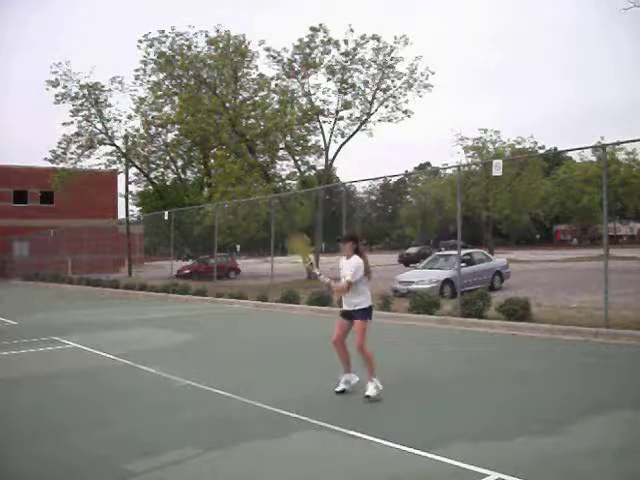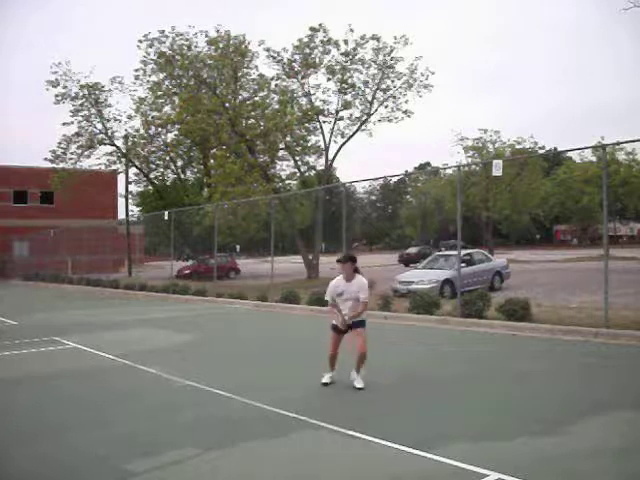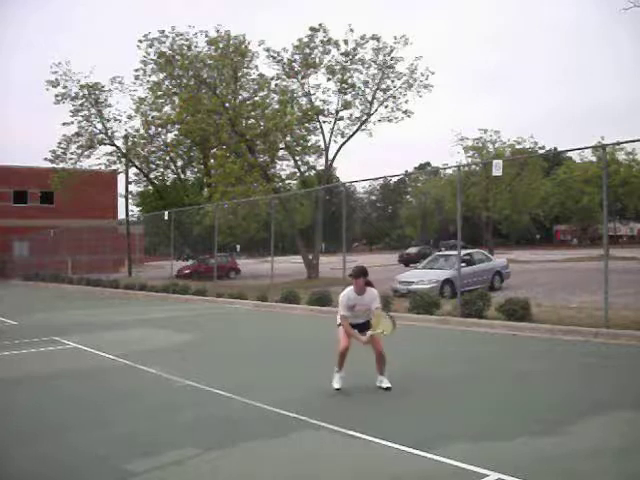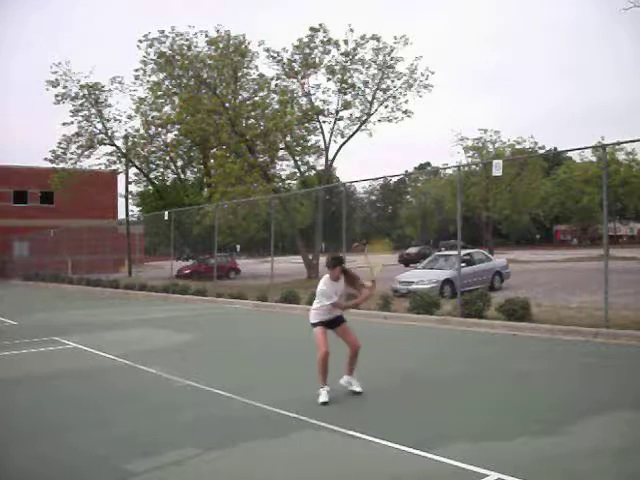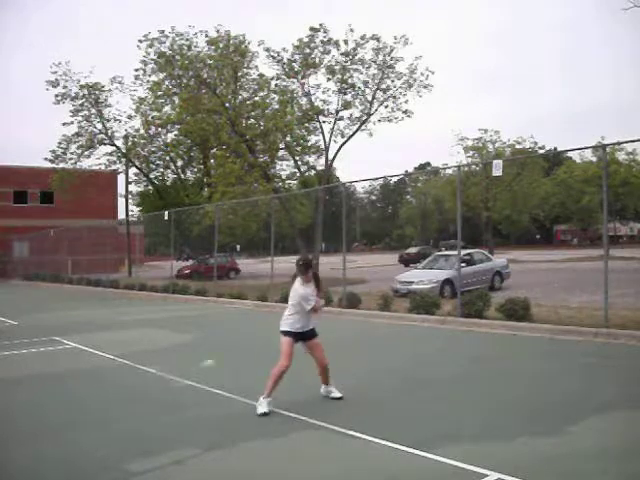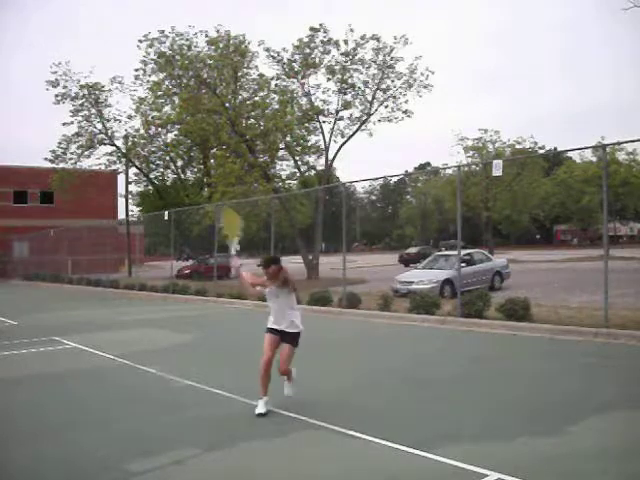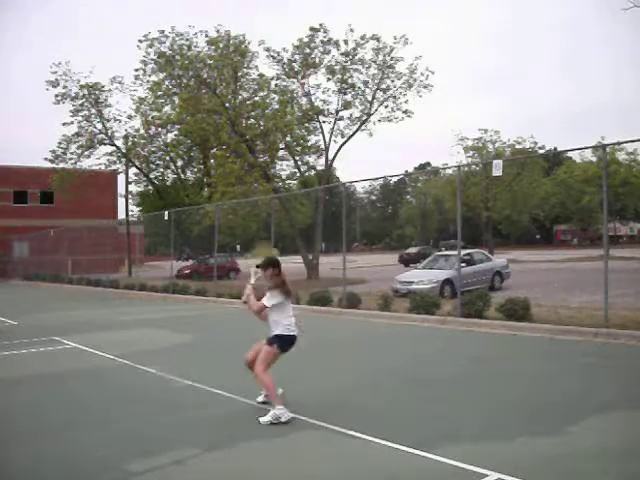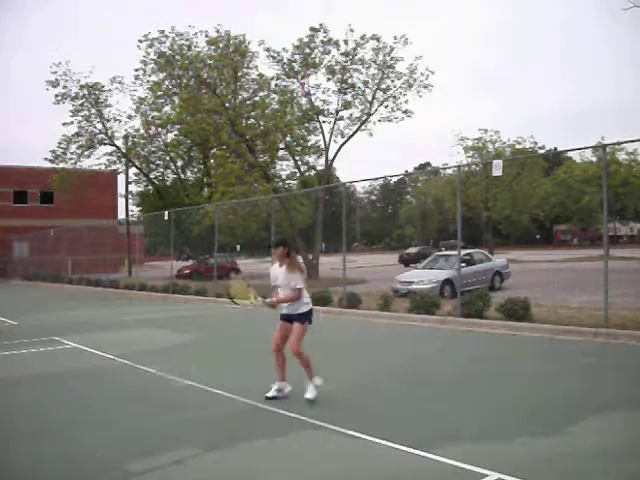
dt=0.3s
person 1, frame 1
left shoulder: (357, 263)
right shoulder: (343, 262)
left elbow: (344, 288)
right elbow: (341, 285)
left wrist: (331, 284)
right wrist: (333, 283)
left hip: (362, 308)
right hip: (348, 307)
left knee: (360, 345)
right knee: (337, 340)
left ankle: (373, 381)
right ankle: (349, 376)
person 1, frame 2
left shoulder: (362, 282)
right shoulder: (334, 284)
left elbow: (364, 306)
right elbow: (332, 305)
left wrist: (349, 317)
right wrist: (339, 318)
left hip: (357, 319)
right hip: (339, 321)
left knee: (362, 351)
right knee: (332, 353)
left ankle: (356, 374)
right ankle: (330, 373)
person 1, frame 3
left shoulder: (373, 294)
right shoulder: (345, 295)
right elbow: (345, 321)
left wrist: (373, 333)
right wrist: (359, 338)
left hip: (363, 322)
right hip: (346, 321)
left knee: (379, 350)
right knee: (344, 346)
left ankle: (381, 377)
right ankle: (338, 372)
person 1, frame 4
left shoulder: (344, 277)
right shoulder: (324, 287)
left elbow: (357, 286)
right elbow: (342, 306)
right wrist: (363, 297)
left hip: (335, 316)
right hip: (319, 317)
left knee: (356, 346)
right knee: (324, 351)
left ankle: (348, 378)
right ankle: (323, 388)
person 1, frame 5
left shoulder: (310, 281)
right shoulder: (302, 291)
right elbow: (316, 309)
left wrist: (317, 301)
right wrist: (320, 303)
left hip: (306, 327)
right hip: (290, 328)
left knee: (323, 363)
right knee: (284, 364)
left ankle: (327, 387)
right ankle: (265, 399)
person 1, frame 6
left shoulder: (281, 282)
right shoulder: (267, 281)
left elbow: (251, 282)
right elbow: (253, 290)
left wrist: (239, 270)
left hip: (291, 328)
right hip: (275, 325)
left knee: (282, 370)
right knee: (266, 361)
left ankle: (289, 378)
right ankle: (263, 400)
person 1, frame 7
left shoulder: (278, 289)
right shoulder: (273, 288)
left elbow: (257, 309)
right elbow: (264, 316)
left wrist: (250, 294)
right wrist: (249, 300)
left hip: (285, 335)
right hip: (276, 333)
left knee: (259, 369)
right knee: (249, 360)
left ankle: (279, 411)
right ankle: (272, 392)
person 1, frame 8
left shoulder: (293, 268)
right shoulder: (273, 269)
left elbow: (296, 295)
left wrist: (277, 301)
right wrist: (274, 300)
left hip: (302, 311)
right hip: (287, 312)
left knee: (295, 349)
right knee: (276, 347)
left ankle: (312, 381)
right ankle: (281, 386)
